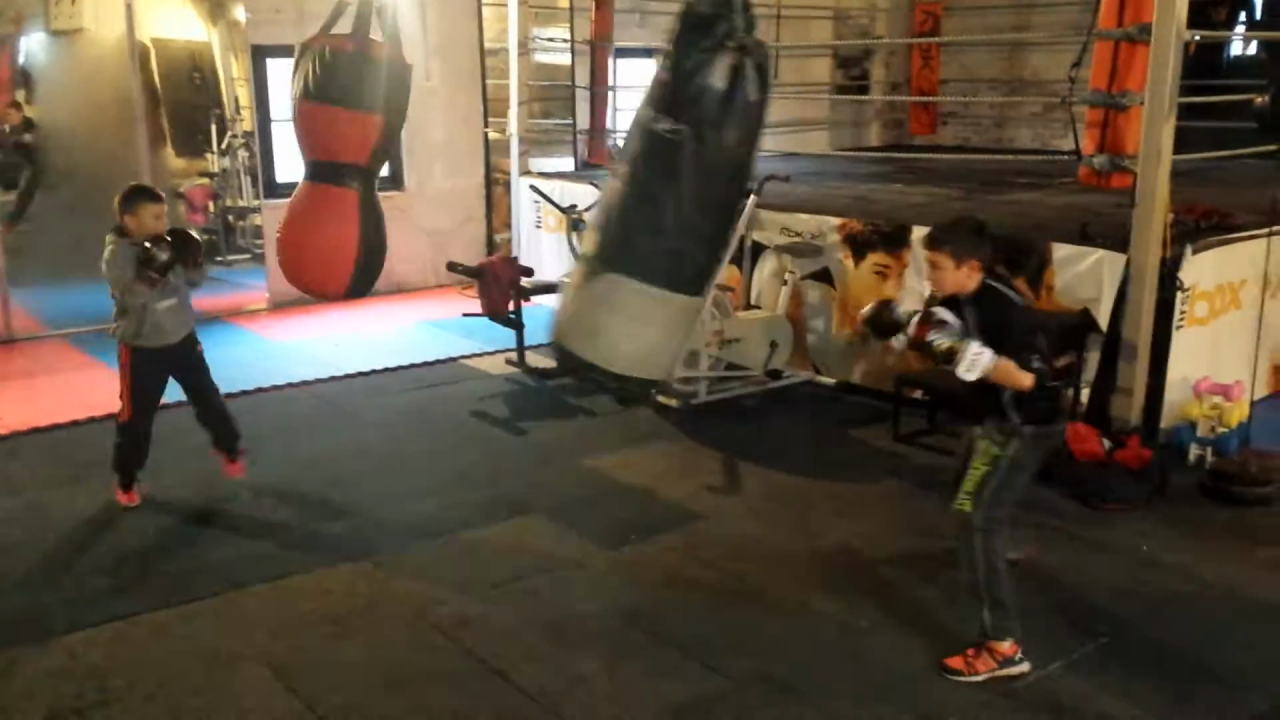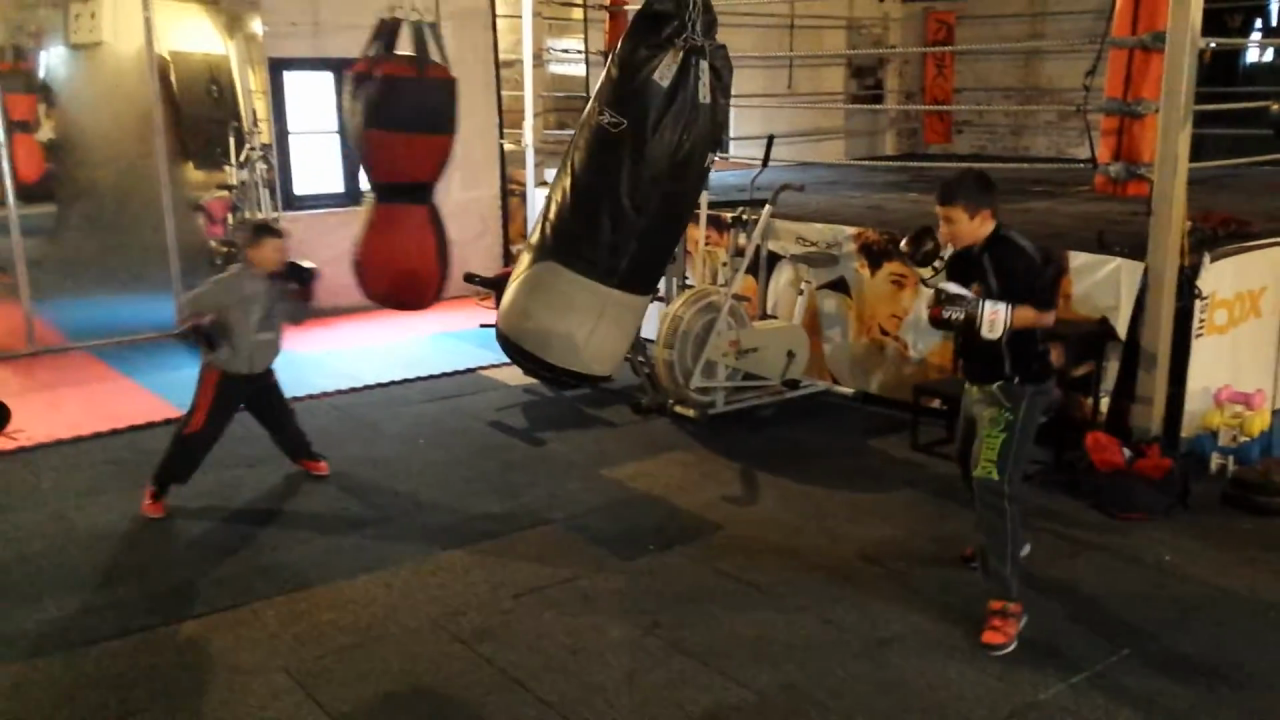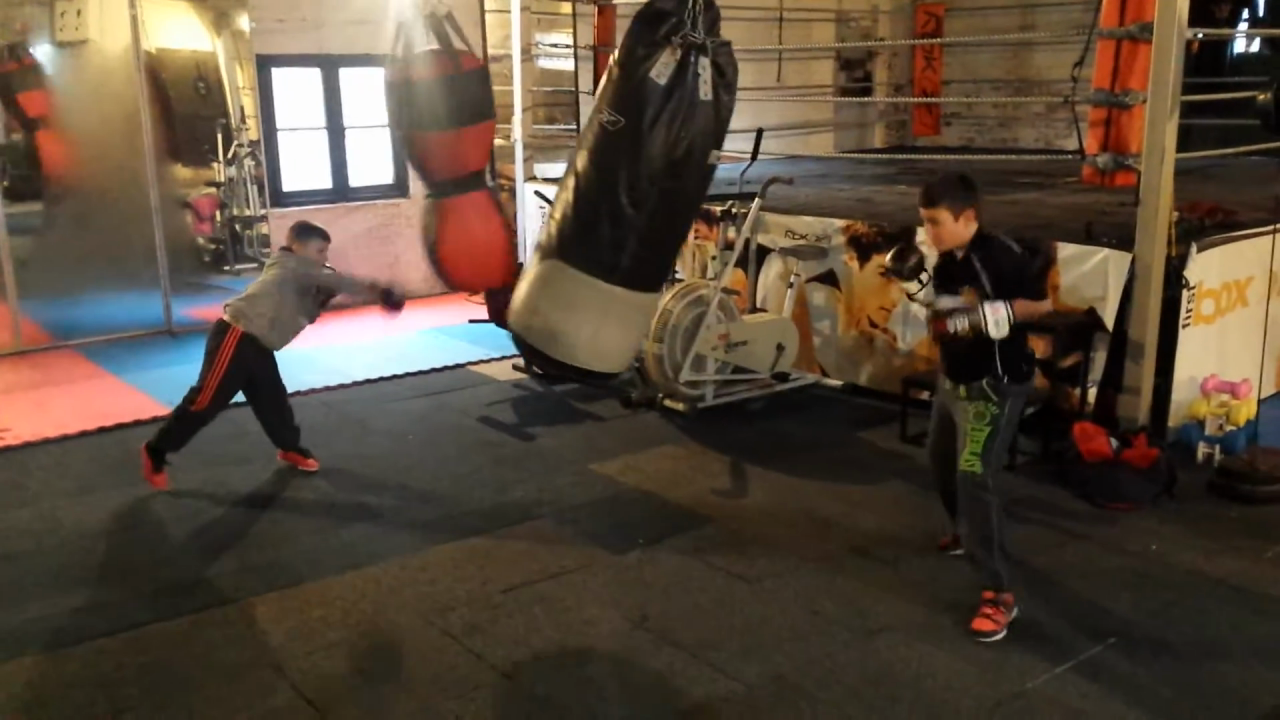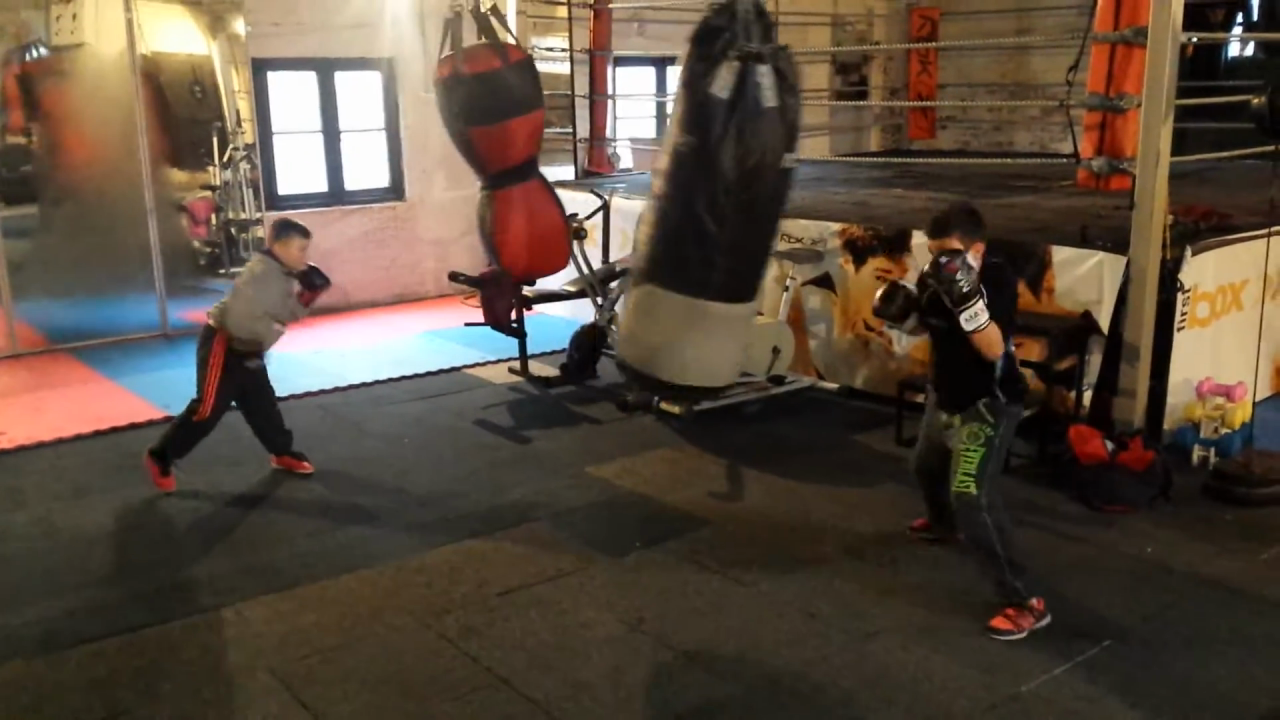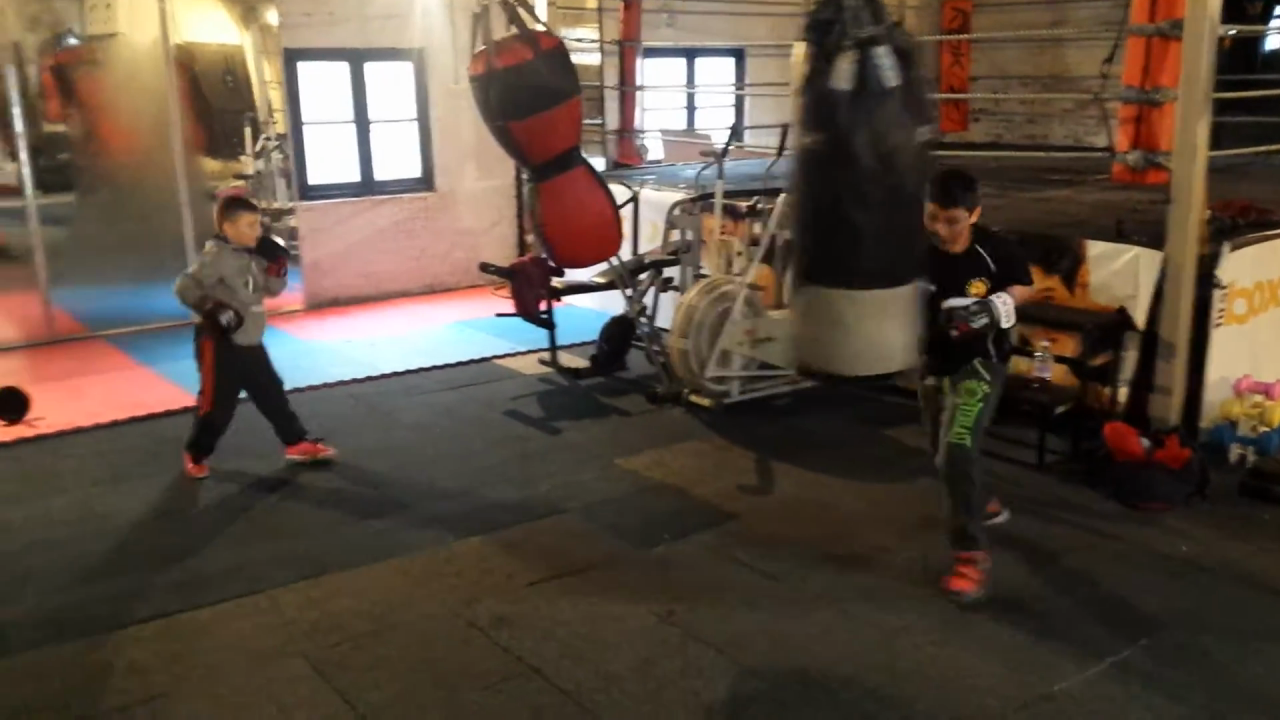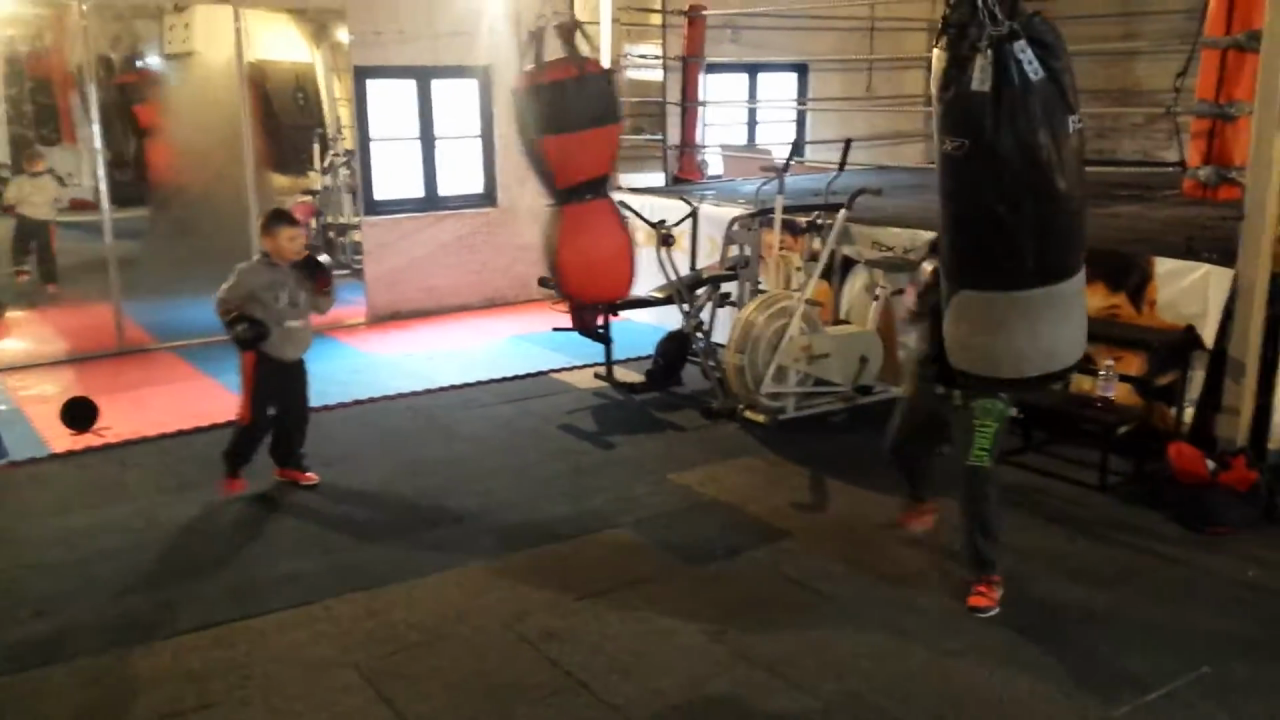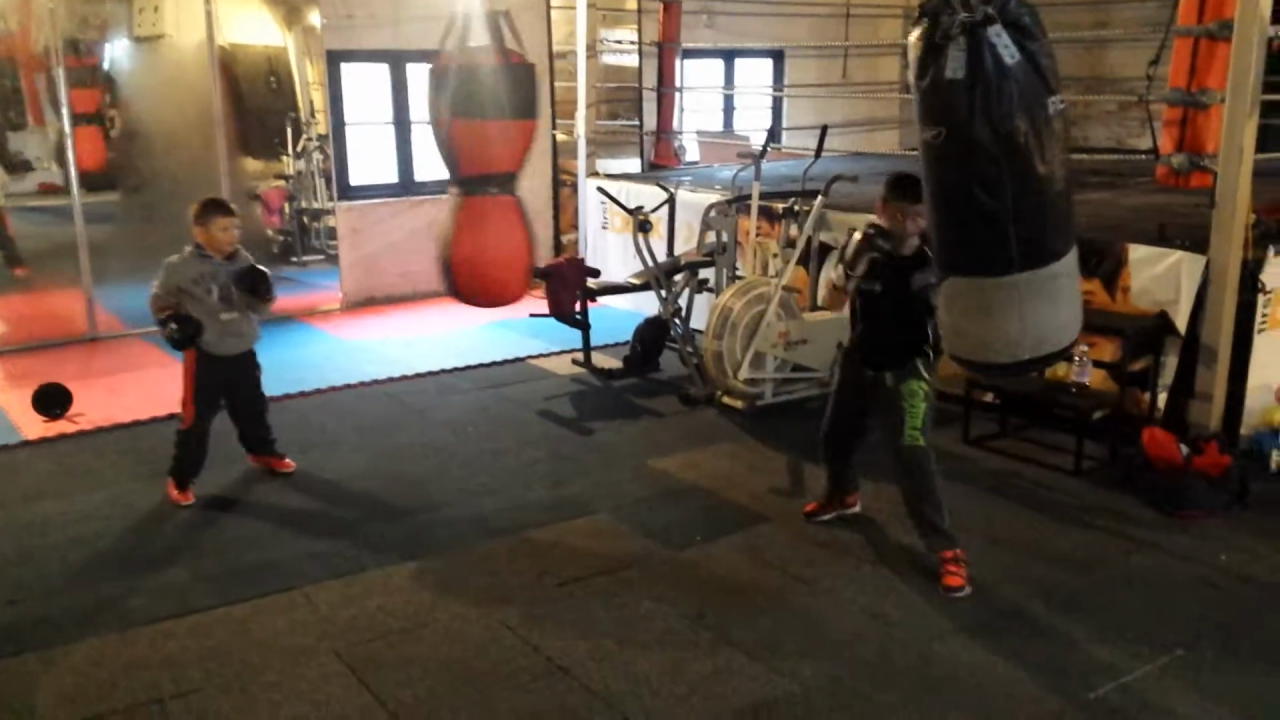
dt=0.3s
person 1, frame 1
left shoulder: (1005, 307)
right shoulder: (959, 296)
left elbow: (1023, 378)
right elbow: (943, 329)
left wrist: (962, 350)
right wrist: (903, 323)
left hip: (1024, 425)
right hip: (995, 418)
left knee: (976, 516)
right knee: (971, 501)
left ankle: (1001, 646)
right ankle: (988, 549)
person 1, frame 2
left shoulder: (1014, 254)
right shoulder: (966, 251)
left elbow: (1046, 314)
right elbow: (957, 297)
left wrist: (978, 312)
left hip: (1017, 385)
right hip: (980, 380)
left knee: (992, 482)
right knee: (969, 464)
left ankle: (1007, 605)
right ankle: (1005, 539)
person 1, frame 3
left shoulder: (1002, 253)
right shoulder: (951, 254)
left elbow: (1041, 305)
left wrist: (979, 318)
left hip: (999, 383)
right hip: (955, 378)
left knee: (975, 477)
right knee: (943, 460)
left ankle: (999, 594)
right ankle: (969, 533)
person 1, frame 4
left shoulder: (997, 281)
right shoulder: (936, 276)
left elbow: (993, 348)
right elbow: (919, 322)
left wrist: (967, 297)
right wrist: (900, 305)
left hip: (987, 406)
right hip: (945, 400)
left knee: (970, 498)
right knee: (927, 468)
left ankle: (1024, 601)
right ankle: (943, 523)
person 1, frame 5
left shoulder: (995, 248)
left elbow: (1025, 288)
left wrist: (992, 309)
left hip: (977, 364)
right hip: (933, 363)
left knee: (956, 450)
right knee: (943, 448)
left ankle: (971, 551)
right ankle: (983, 506)
person 1, frame 6
right shoulder: (939, 264)
right elbow: (914, 314)
right wrist: (924, 295)
left hip: (982, 386)
right hip: (933, 376)
left knee: (977, 470)
right knee: (901, 447)
left ankle: (986, 573)
right ankle: (921, 498)
person 1, frame 7
left shoulder: (933, 254)
right shoulder: (865, 243)
right wrist: (858, 263)
left hip: (911, 364)
right hip: (861, 357)
left knee: (913, 451)
right knee: (838, 433)
left ankle: (947, 551)
right ankle: (843, 495)
person 2, frame 1
left shoulder: (165, 246)
right shoulder: (116, 254)
left elbow: (192, 279)
right elbow: (127, 294)
left wrist: (190, 261)
right wrist: (150, 272)
left hip: (182, 339)
right hip: (141, 348)
left knee: (207, 396)
right knee: (136, 417)
left ankle: (228, 447)
right ankle: (126, 478)
person 2, frame 2
left shoulder: (278, 283)
right shoulder: (236, 282)
left elbow: (295, 315)
right elbow: (192, 304)
left wrist: (303, 291)
right wrist: (200, 326)
left hip: (259, 370)
right hip: (224, 371)
left knee: (281, 415)
right knee: (199, 431)
left ankle: (304, 455)
right ankle: (158, 488)
person 2, frame 3
left shoulder: (293, 271)
right shoulder: (295, 267)
left elbow: (301, 315)
right elbow: (334, 281)
left wrist: (321, 298)
right wrist: (379, 291)
left hip: (259, 344)
right hip: (237, 338)
left knee: (274, 400)
right knee: (207, 400)
left ankle: (290, 448)
right ankle: (156, 452)
person 2, frame 4
left shoulder: (284, 276)
right shoulder: (263, 272)
left elbow: (290, 315)
right elbow: (241, 311)
left wrist: (309, 293)
right wrist: (246, 347)
left hip: (250, 349)
right hip: (224, 343)
left knee: (264, 405)
right knee: (208, 409)
left ankle: (282, 453)
right ankle: (160, 457)
person 2, frame 5
left shoulder: (253, 255)
right shoulder: (216, 257)
left elbow: (272, 289)
right elbow: (186, 287)
left wrist: (277, 265)
right wrist: (212, 310)
left hip: (249, 342)
right hip: (219, 341)
left knee: (272, 393)
right knee: (217, 404)
left ankle: (299, 442)
right ankle: (196, 453)
person 2, frame 6
left shoulder: (303, 271)
right shoulder: (251, 273)
left elbow: (322, 307)
right elbow: (224, 301)
left wrist: (323, 284)
right wrist: (235, 322)
left hip: (293, 359)
right hip: (262, 358)
left knee: (296, 415)
right knee: (254, 418)
left ankle: (289, 465)
right ankle: (233, 468)
person 2, frame 7
left shoulder: (243, 262)
right shoulder: (180, 267)
left elbow: (258, 307)
right elbow: (160, 299)
left wrist: (263, 295)
right wrist: (169, 320)
left hip: (242, 352)
right hip: (204, 356)
left knee: (253, 407)
right knee: (196, 419)
left ankle: (263, 451)
right ankle: (180, 479)
